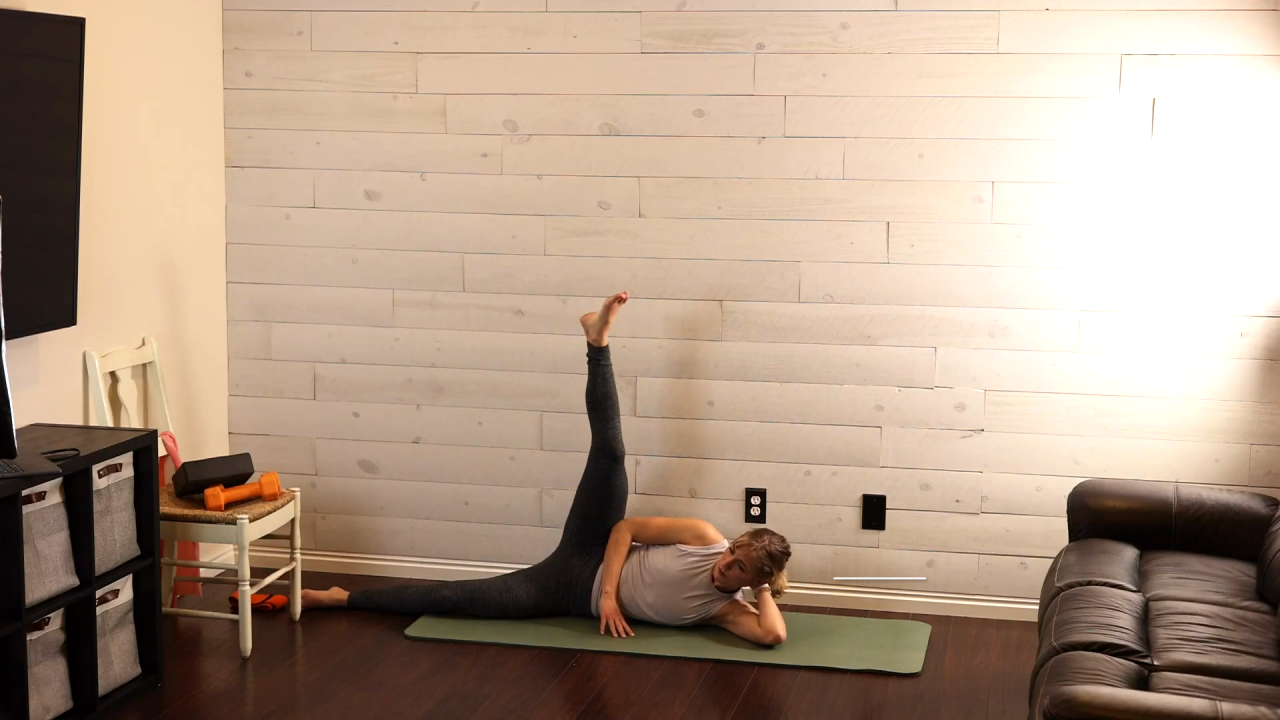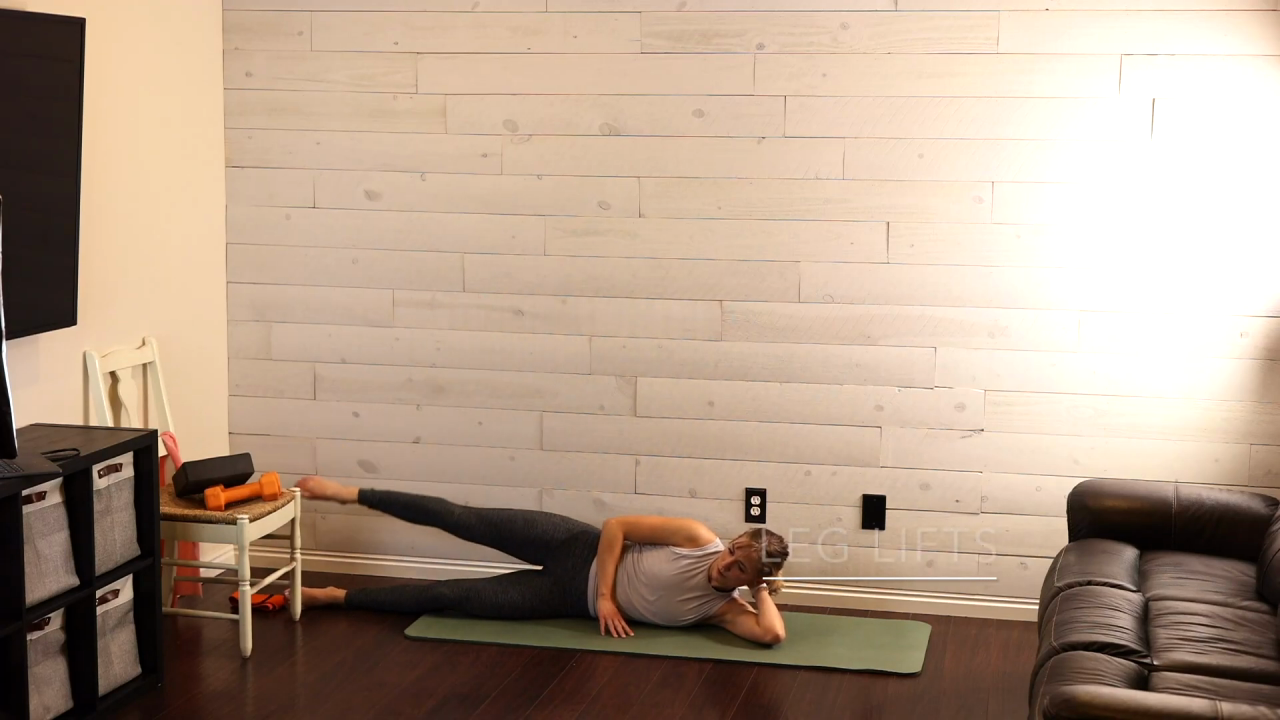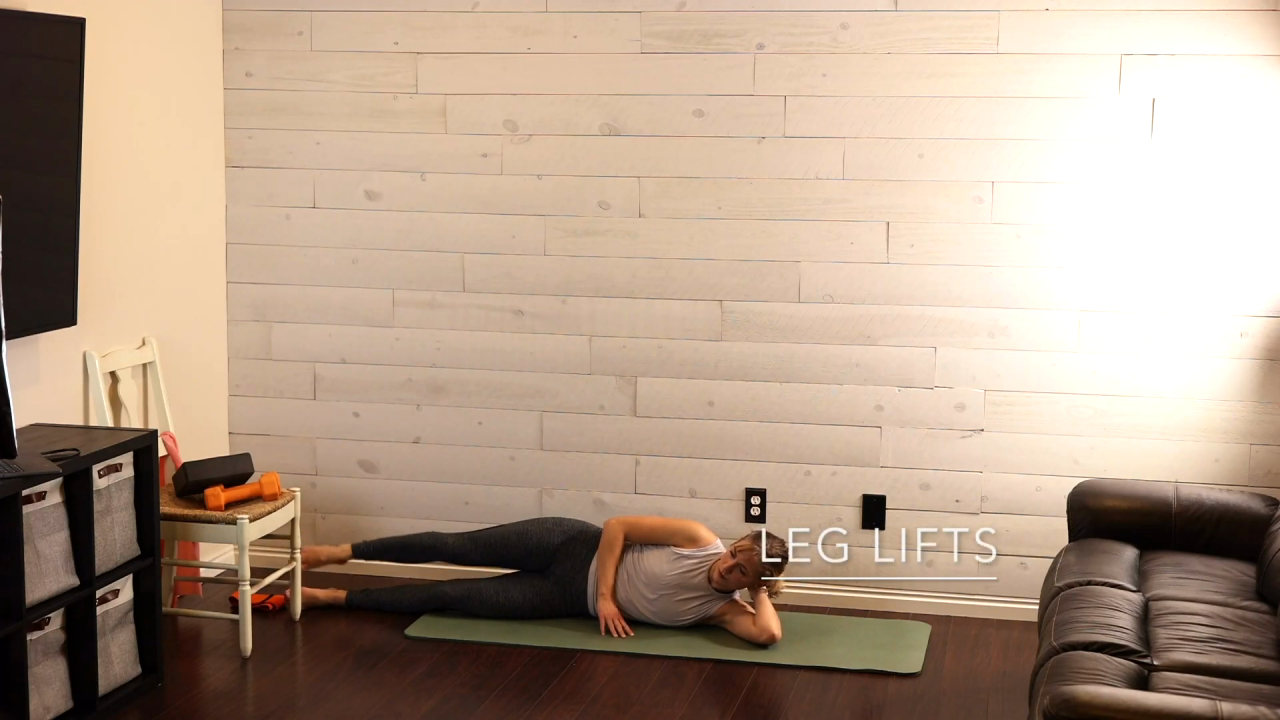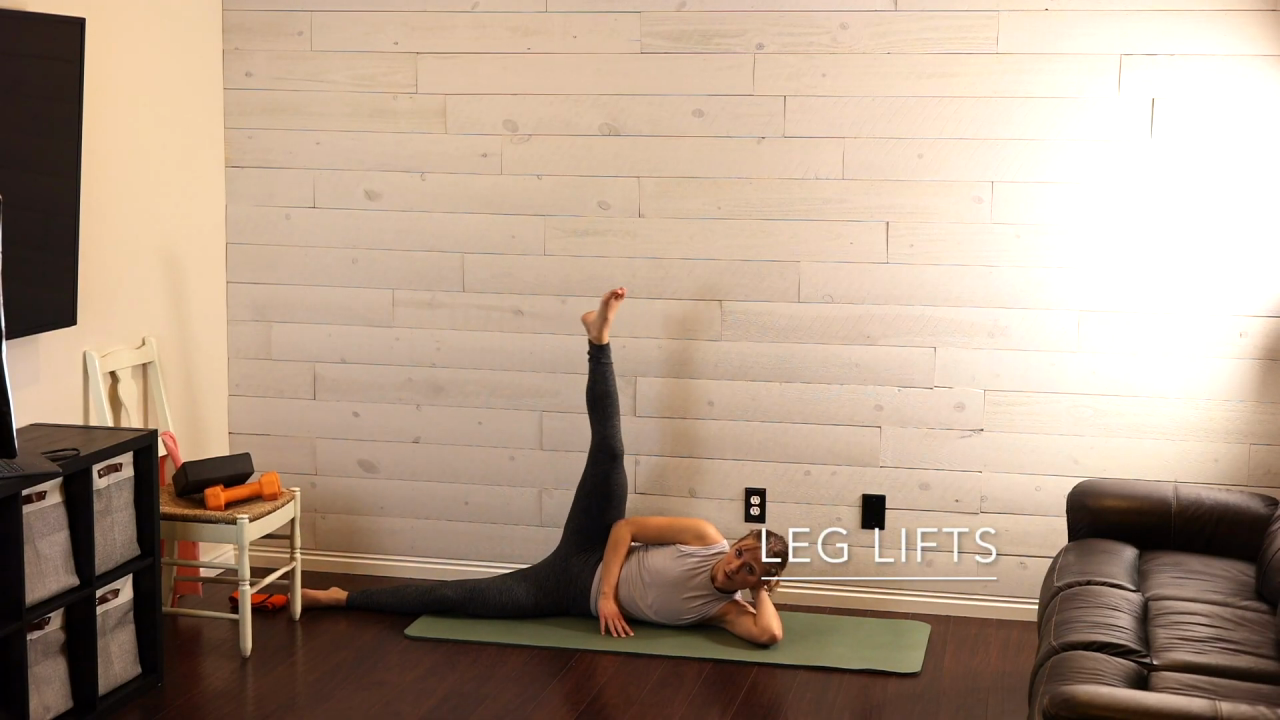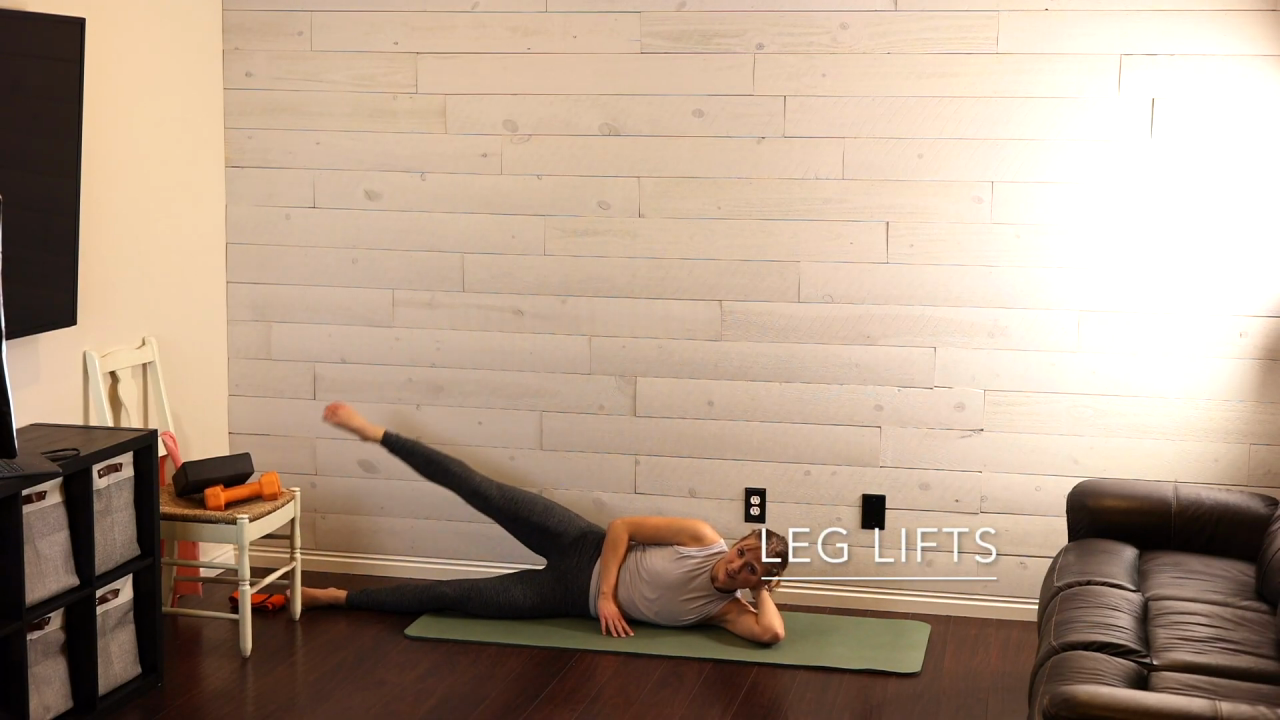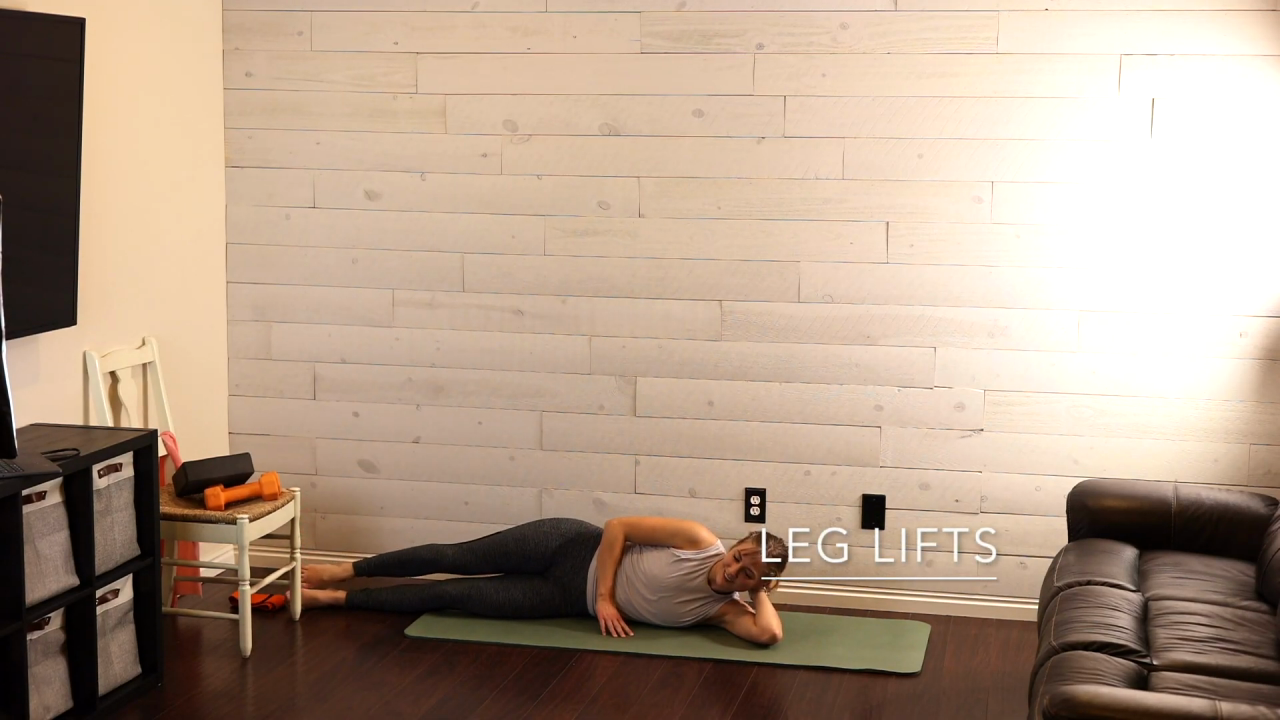
dt=0.7s
person 1, frame 1
left shoulder: (725, 606)
right shoulder: (705, 537)
left elbow: (773, 635)
right elbow: (626, 527)
left wrist: (764, 591)
right wrist: (610, 592)
left hip: (579, 597)
right hip: (591, 556)
left knee: (457, 598)
right knee: (609, 449)
left ankle: (342, 599)
person 1, frame 2
left shoulder: (723, 609)
right shoulder: (698, 538)
left elbow: (771, 635)
right elbow: (616, 525)
left wrist: (763, 586)
right wrist: (607, 589)
left hip: (574, 599)
right hip: (577, 548)
left knee: (452, 596)
right knee: (462, 520)
left ankle: (336, 596)
right ankle: (350, 494)
person 1, frame 3
left shoulder: (723, 608)
right shoulder: (700, 540)
left elbow: (769, 634)
right elbow: (617, 525)
left wrist: (761, 589)
right wrist: (606, 593)
left hip: (572, 598)
right hip: (574, 548)
left knee: (452, 595)
right knee: (455, 547)
left ankle: (335, 597)
right ankle: (342, 552)
person 1, frame 4
left shoulder: (725, 609)
right shoulder: (706, 538)
left elbow: (769, 635)
right elbow: (625, 527)
left wrist: (761, 591)
right wrist: (608, 593)
left hip: (578, 598)
right hip: (587, 557)
left knee: (455, 597)
right knee: (608, 448)
left ankle: (340, 599)
person 1, frame 5
left shoulder: (728, 609)
right shoulder: (705, 539)
left elbow: (773, 631)
right elbow: (622, 527)
left wrist: (764, 589)
right wrist: (607, 592)
left hip: (577, 600)
right hip: (584, 553)
left knee: (448, 596)
right knee: (483, 493)
left ankle: (334, 597)
right ankle: (376, 433)
person 1, frame 6
left shoulder: (722, 609)
right shoulder: (699, 540)
left elbow: (769, 633)
right elbow: (617, 526)
left wrist: (760, 589)
right wrist: (606, 592)
left hip: (573, 599)
right hip: (575, 549)
left knee: (451, 594)
right knee: (456, 558)
left ankle: (335, 597)
right ankle: (346, 570)
